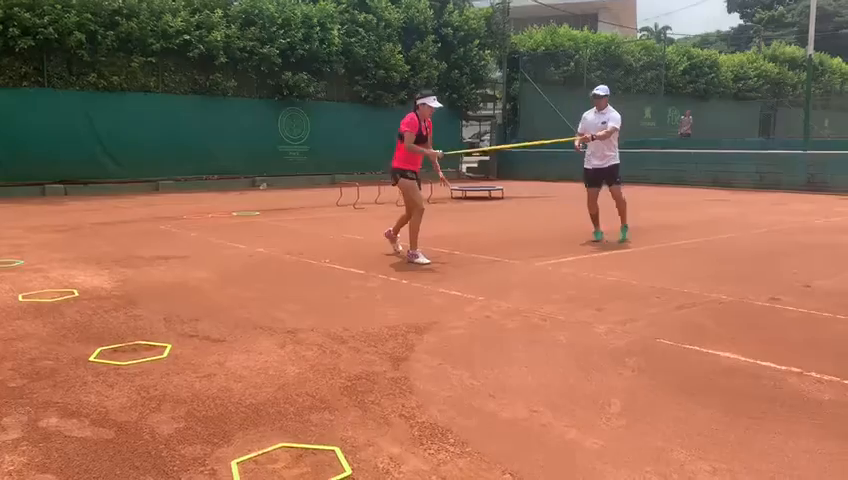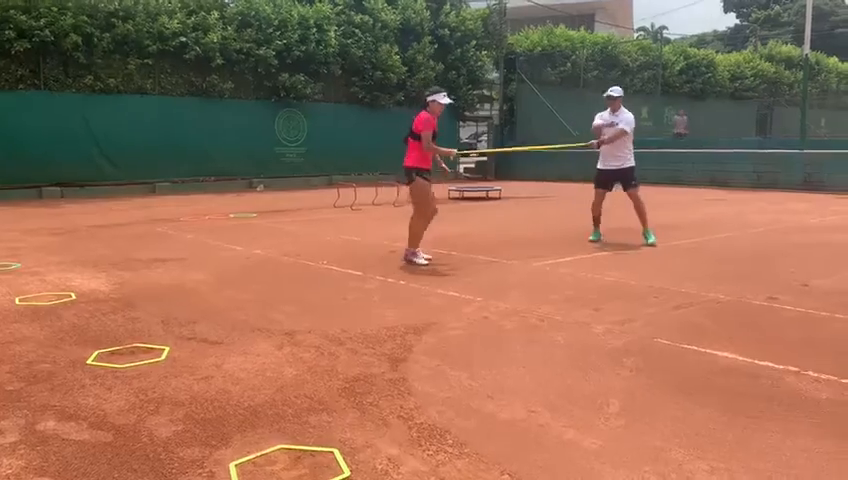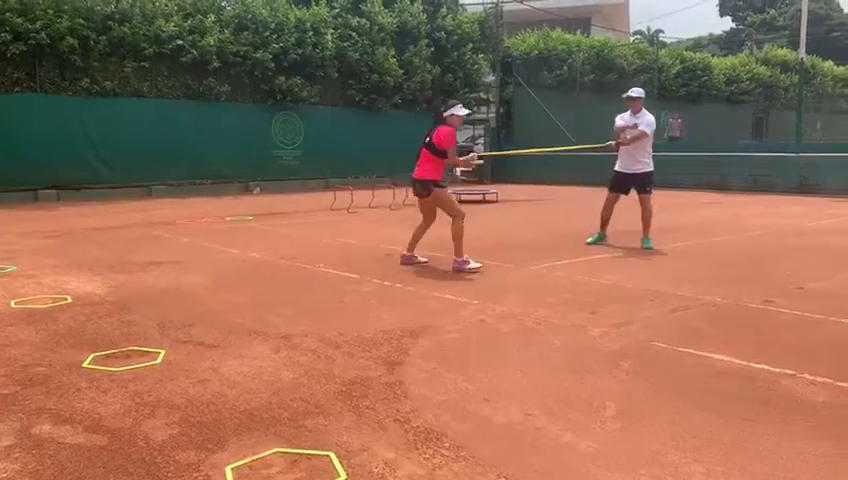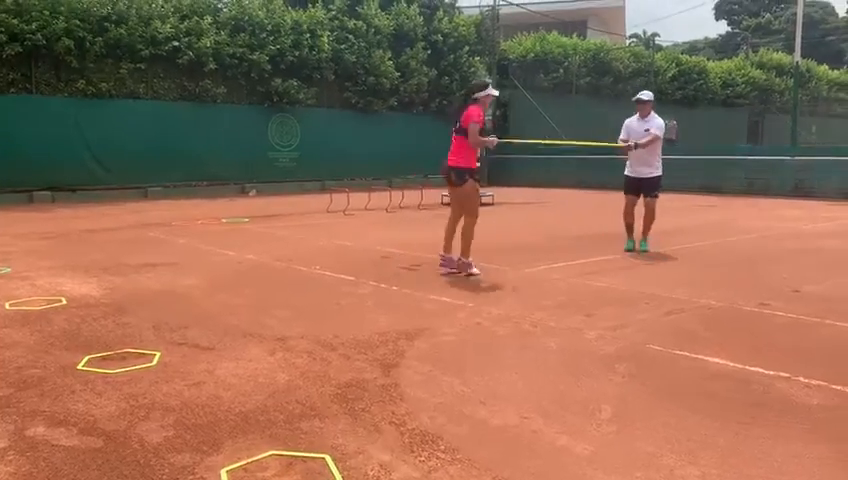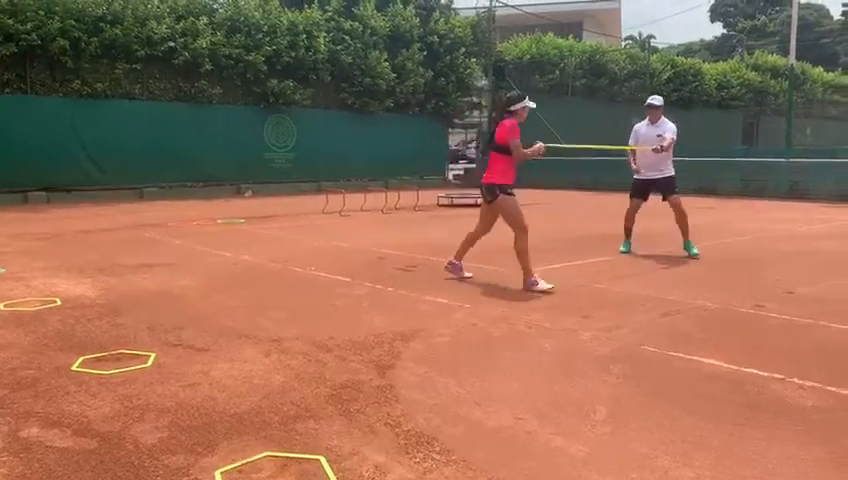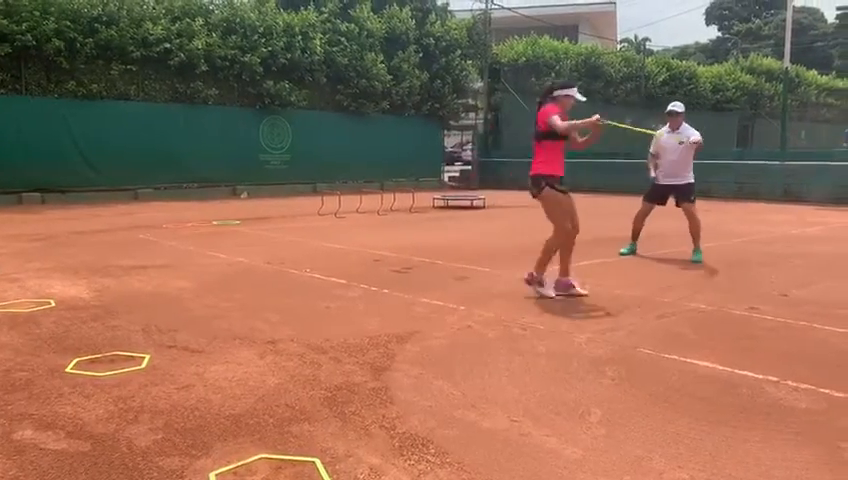
dt=0.3s
person 1, frame 1
left shoulder: (428, 123)
right shoulder: (411, 120)
left elbow: (429, 149)
right elbow: (408, 146)
left wrist: (439, 171)
right wrist: (432, 153)
left hip: (413, 171)
right hip: (402, 170)
left knee: (412, 211)
right knee: (419, 208)
left ankle: (392, 233)
right ankle: (413, 252)
person 1, frame 2
left shoulder: (430, 119)
right shoulder: (426, 118)
right elbow: (427, 146)
left wrist: (440, 163)
right wrist: (448, 152)
left hip: (417, 169)
right hip: (416, 170)
left knee: (420, 211)
right knee: (430, 210)
left ankle: (412, 250)
right ankle: (412, 250)
person 1, frame 3
left shoulder: (440, 130)
right shoulder: (449, 132)
right elbow: (452, 160)
left wrist: (463, 161)
right wrist: (468, 159)
left hip: (421, 180)
right hip: (428, 182)
left knee: (428, 219)
right knee: (459, 215)
left ankle: (408, 254)
right ankle: (460, 260)
person 1, frame 4
left shoulder: (467, 110)
right shoulder: (476, 111)
right elbow: (473, 140)
left wrist: (486, 142)
right wrist: (488, 141)
left hip: (454, 168)
right hip: (463, 170)
left knee: (456, 214)
right knee: (472, 216)
left ankle: (447, 257)
right ankle: (464, 261)
person 1, frame 5
left shoulder: (504, 124)
right shoulder: (510, 125)
right elbow: (518, 156)
left wrist: (532, 152)
right wrist: (535, 150)
left hip: (494, 185)
right hip: (497, 186)
left knee: (482, 229)
right knee: (521, 229)
left ankle: (455, 263)
right ankle: (530, 279)
person 1, frame 6
left shoulder: (559, 114)
right shoulder: (549, 110)
left elbow: (576, 144)
right elbow: (561, 127)
left wrist: (592, 134)
right wrist: (588, 122)
left hip: (554, 179)
right hip: (543, 179)
left knee: (572, 228)
right knee: (563, 228)
left ankle: (564, 281)
right ankle: (536, 276)
person 2, frame 1
left shoulder: (614, 115)
right shoulder: (587, 115)
left elbow: (608, 133)
right elbow: (580, 134)
left wrist: (592, 137)
right wrist: (578, 142)
left hip: (610, 162)
right hip: (591, 163)
left knee: (617, 194)
right knee: (591, 197)
left ankle: (624, 227)
right ankle: (597, 231)
person 2, frame 2
left shoulder: (628, 116)
right shoulder: (601, 116)
left elbow: (616, 136)
right elbow: (595, 129)
left wrist: (599, 141)
right wrist: (603, 126)
left hip: (625, 164)
right hip: (604, 164)
left knee: (635, 196)
right knee: (598, 197)
left ankle: (647, 232)
right ankle: (596, 231)
person 2, frame 3
left shoulder: (649, 119)
right shoulder: (621, 118)
left elbow: (636, 137)
right elbow: (617, 130)
left wrist: (618, 143)
right wrist: (627, 127)
left hip: (643, 168)
right hip: (622, 168)
left knee: (645, 201)
right knee: (610, 200)
left ankle: (646, 237)
right ankle: (601, 233)
person 2, frame 4
left shoulder: (658, 122)
right shoulder: (629, 122)
left elbow: (650, 140)
right elbow: (621, 142)
left wrist: (636, 145)
right wrist: (625, 147)
left hip: (652, 172)
right hip: (632, 171)
left knee: (650, 206)
right knee: (629, 204)
left ankle: (644, 239)
right ankle: (630, 238)
person 2, frame 5
left shoulder: (669, 127)
right shoulder: (638, 127)
left elbow: (669, 143)
right elbow: (631, 148)
left wrist: (661, 147)
right wrist: (632, 163)
left hip: (665, 174)
right hip: (642, 176)
left knee: (677, 206)
right knee: (633, 207)
left ankle: (687, 244)
right ankle: (627, 241)
person 2, frame 6
left shoulder: (689, 133)
right shoulder: (660, 134)
left elbow: (698, 141)
right elbow: (652, 156)
left wrist: (698, 143)
right wrist: (652, 171)
left hip: (683, 181)
right hip: (660, 180)
left knee: (691, 213)
right knee: (643, 211)
left ankle: (697, 249)
right ankle: (632, 244)
